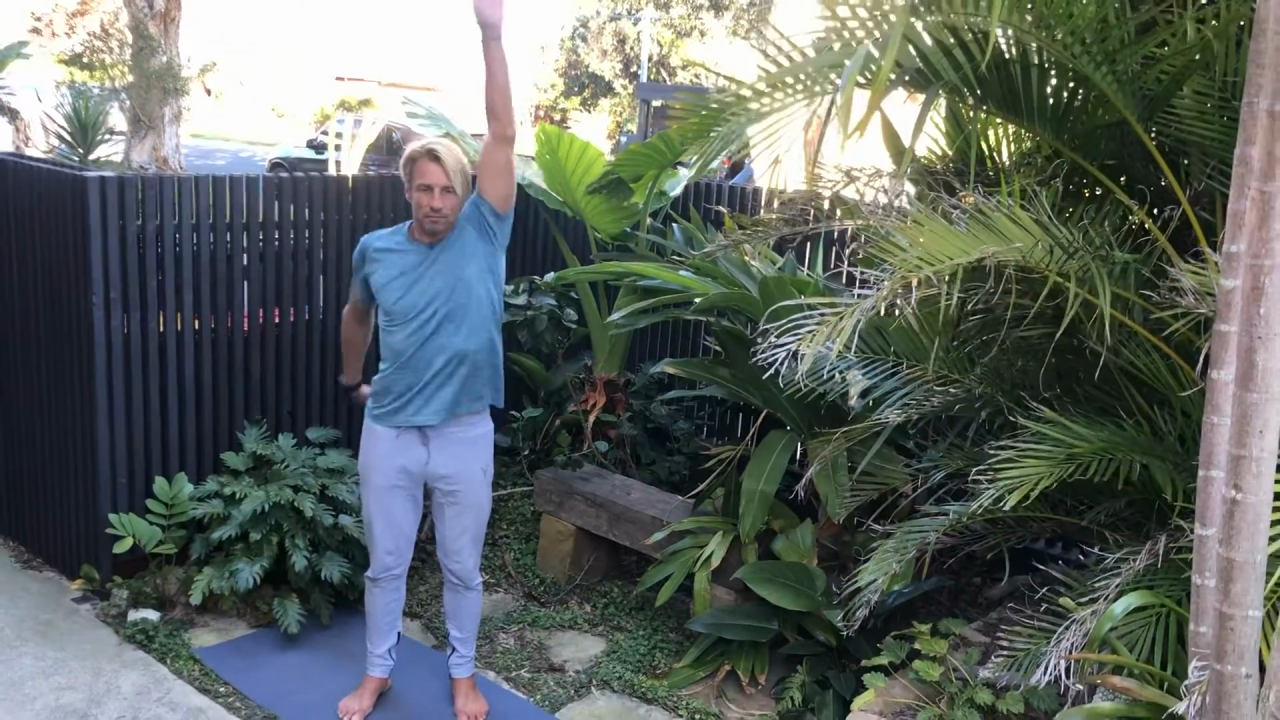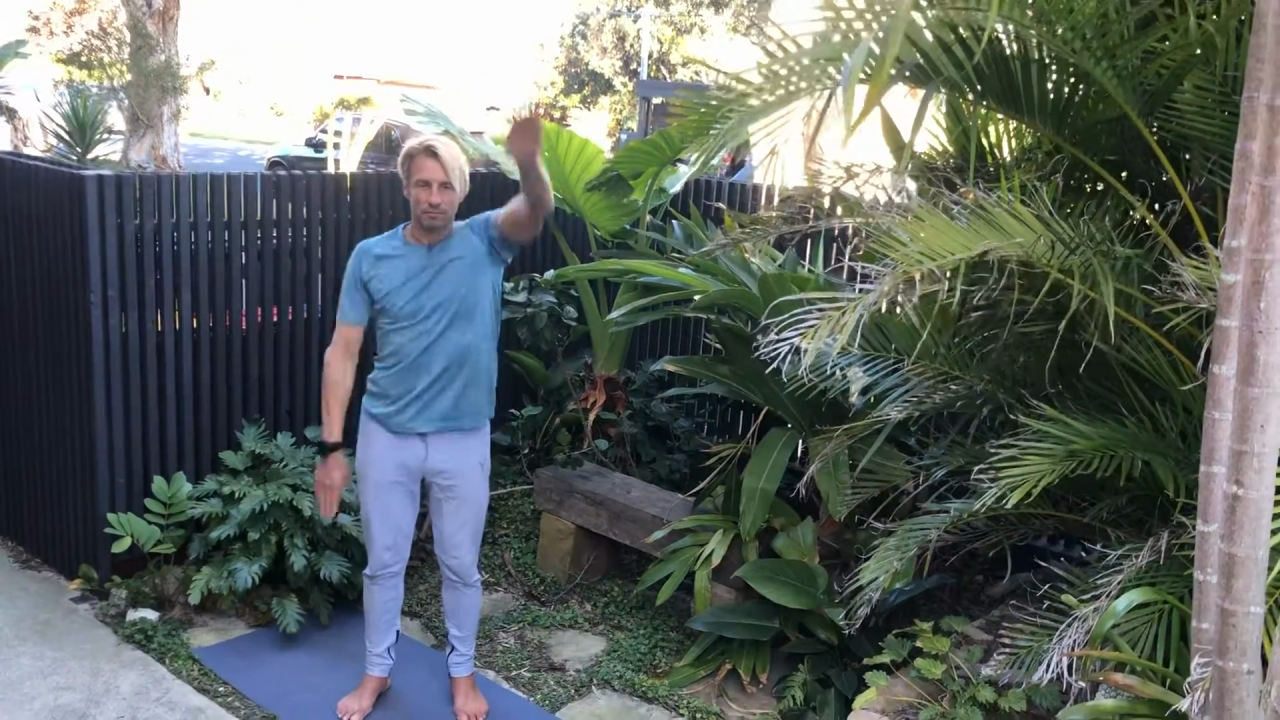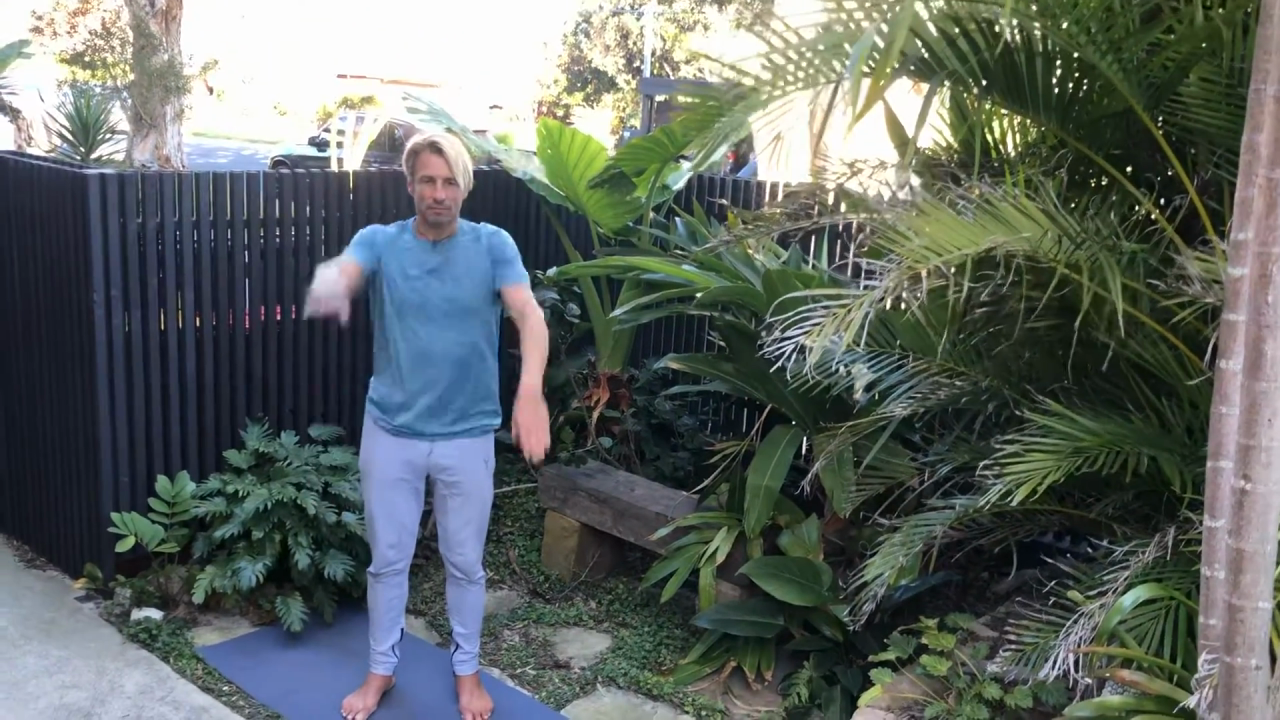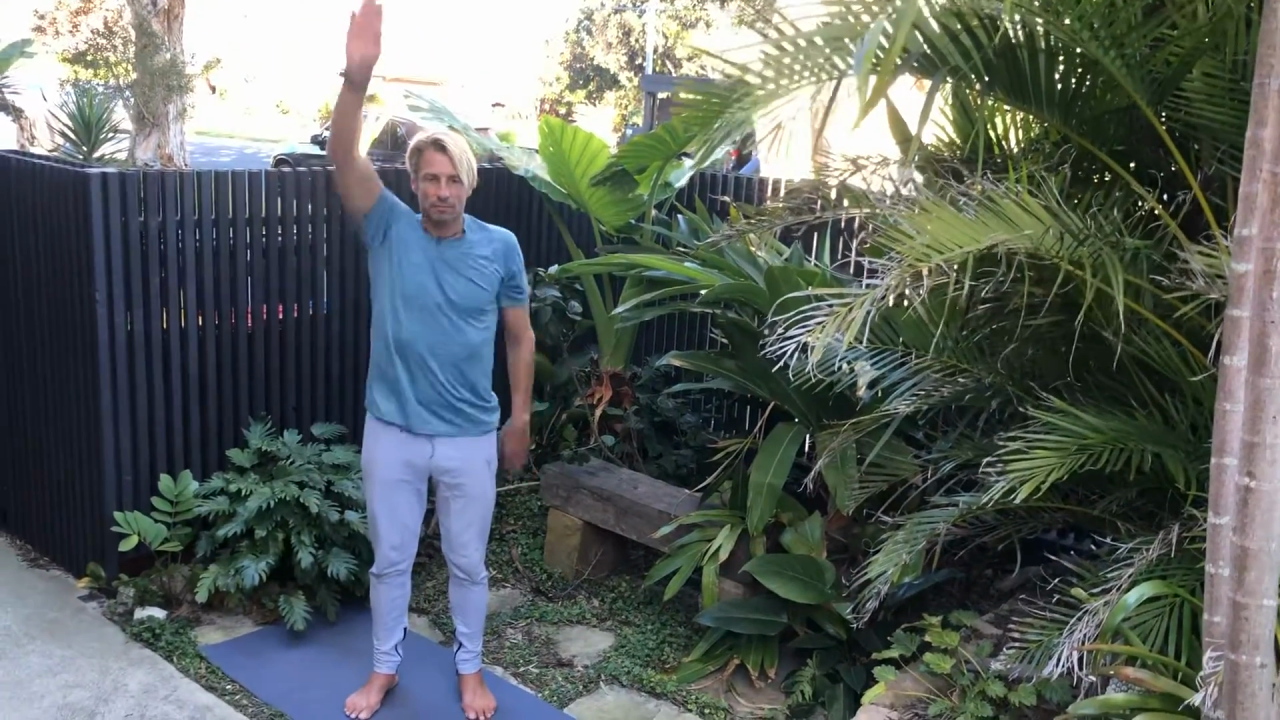
dt=0.2s
person 1, frame 1
left shoulder: (484, 235)
right shoulder: (374, 249)
left elbow: (503, 137)
right elbow: (356, 317)
right wrist: (351, 380)
left hip: (464, 435)
right hip: (388, 433)
left knee: (462, 568)
right knee: (385, 566)
person 1, frame 2
left shoulder: (483, 241)
right shoulder: (371, 255)
left elbow: (530, 216)
right elbow: (342, 354)
left wrist: (529, 165)
right wrist: (332, 448)
left hip: (462, 438)
right hip: (386, 436)
left knee: (460, 567)
right knee: (383, 563)
right ankle: (377, 670)
person 1, frame 3
left shoulder: (492, 244)
right shoulder: (379, 241)
left elbow: (528, 316)
right elbow: (342, 268)
left wrist: (530, 389)
right wrist: (329, 280)
left hip: (467, 436)
right hip: (391, 433)
left knee: (465, 563)
right knee: (388, 560)
left ankle: (466, 670)
right ankle: (381, 669)
person 1, frame 4
left shoulder: (499, 245)
right shoulder: (388, 226)
left elbow: (521, 336)
right elbow: (343, 156)
left wrist: (520, 418)
right wrist: (357, 73)
left hip: (471, 437)
right hip: (392, 433)
left knee: (468, 564)
right knee: (390, 561)
